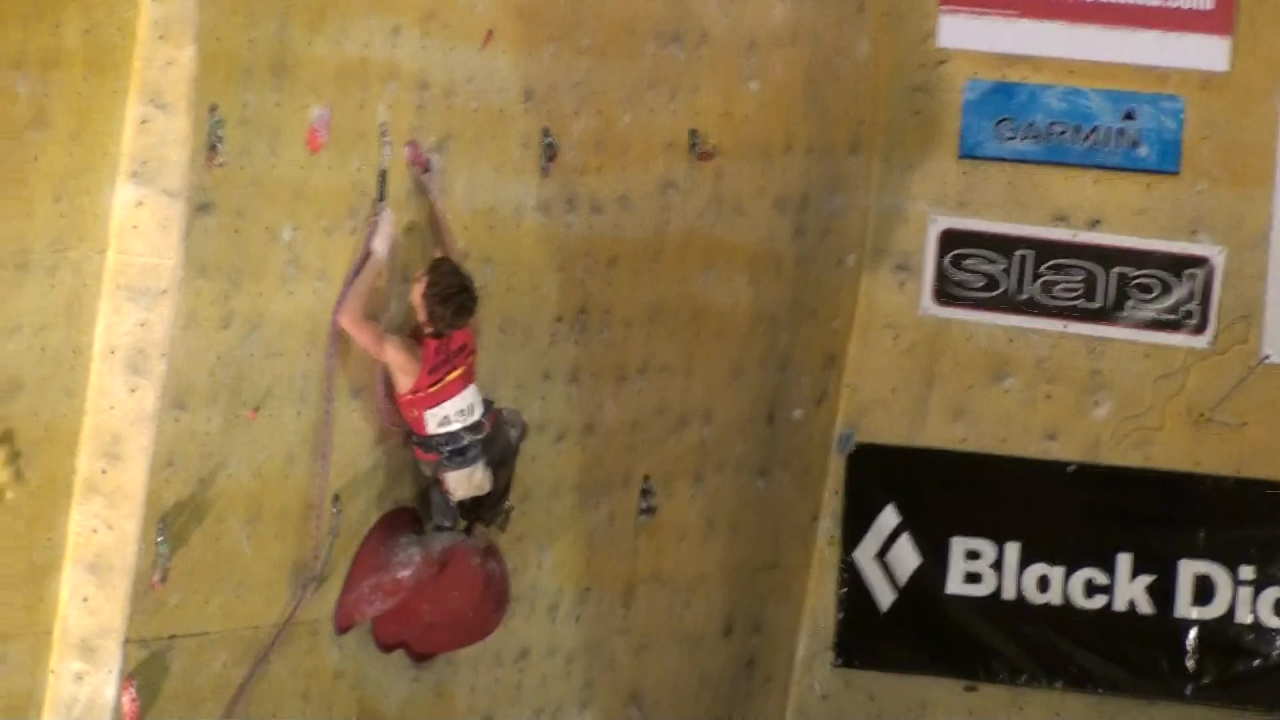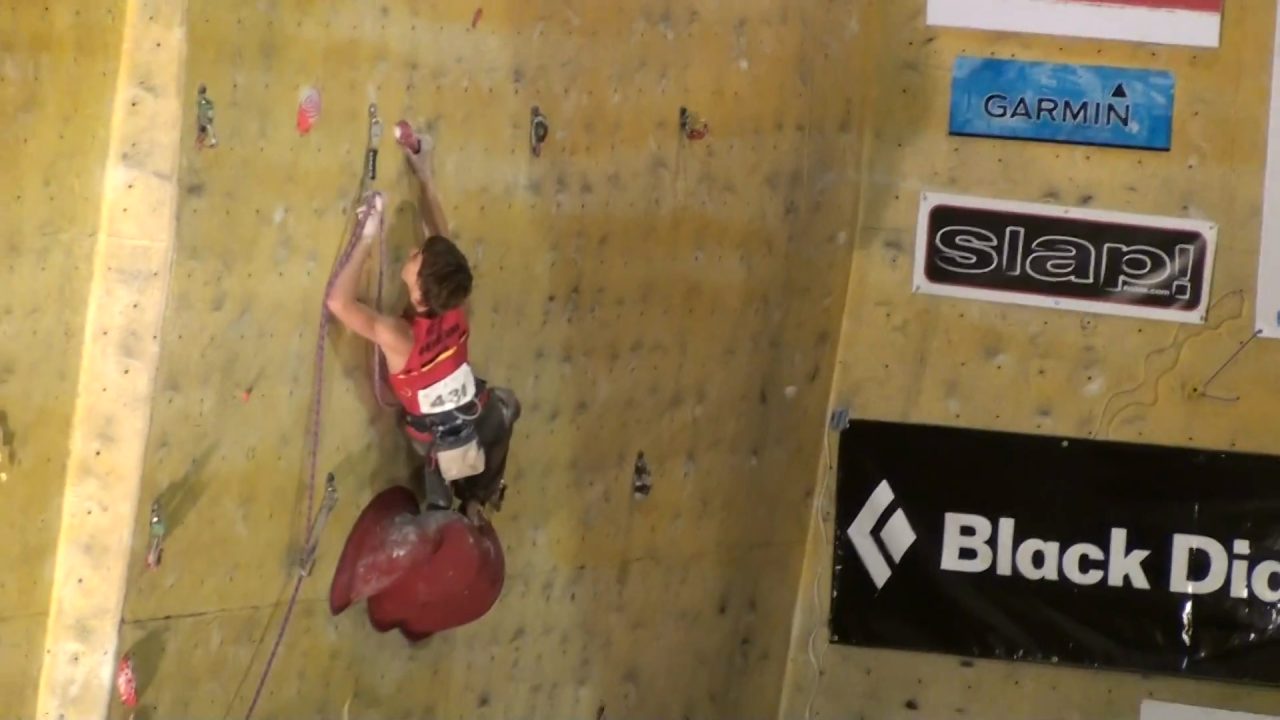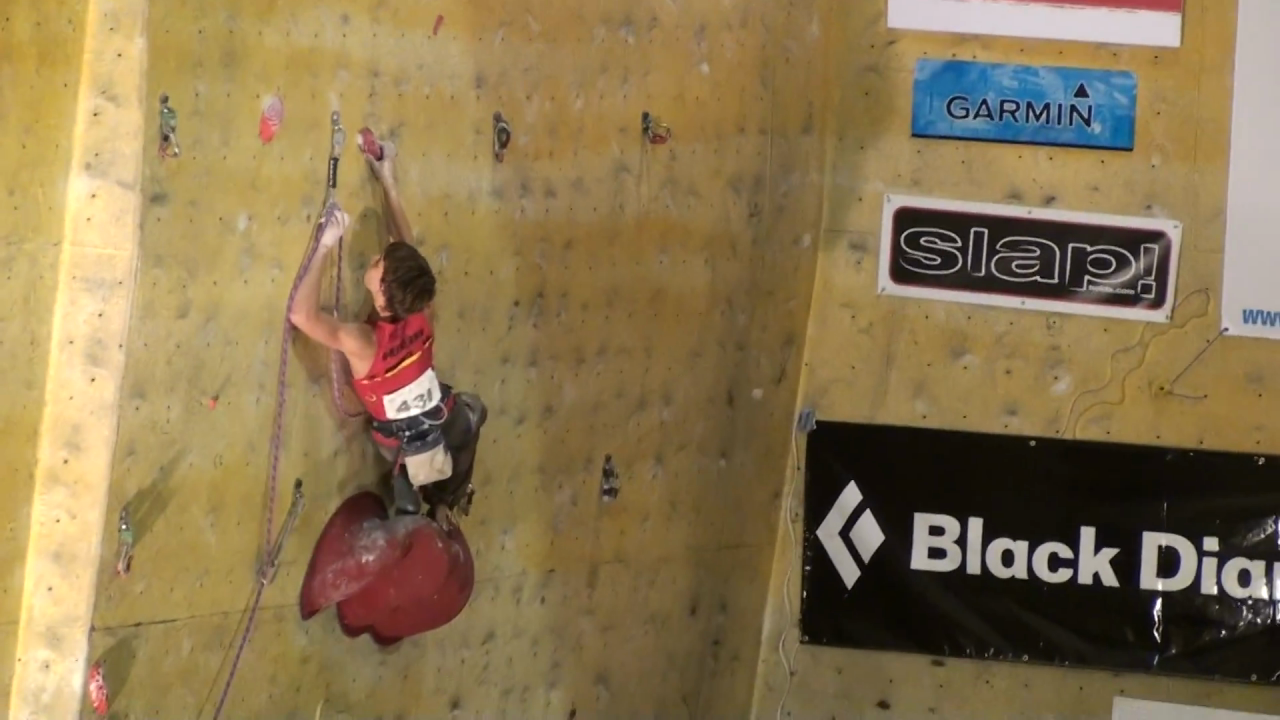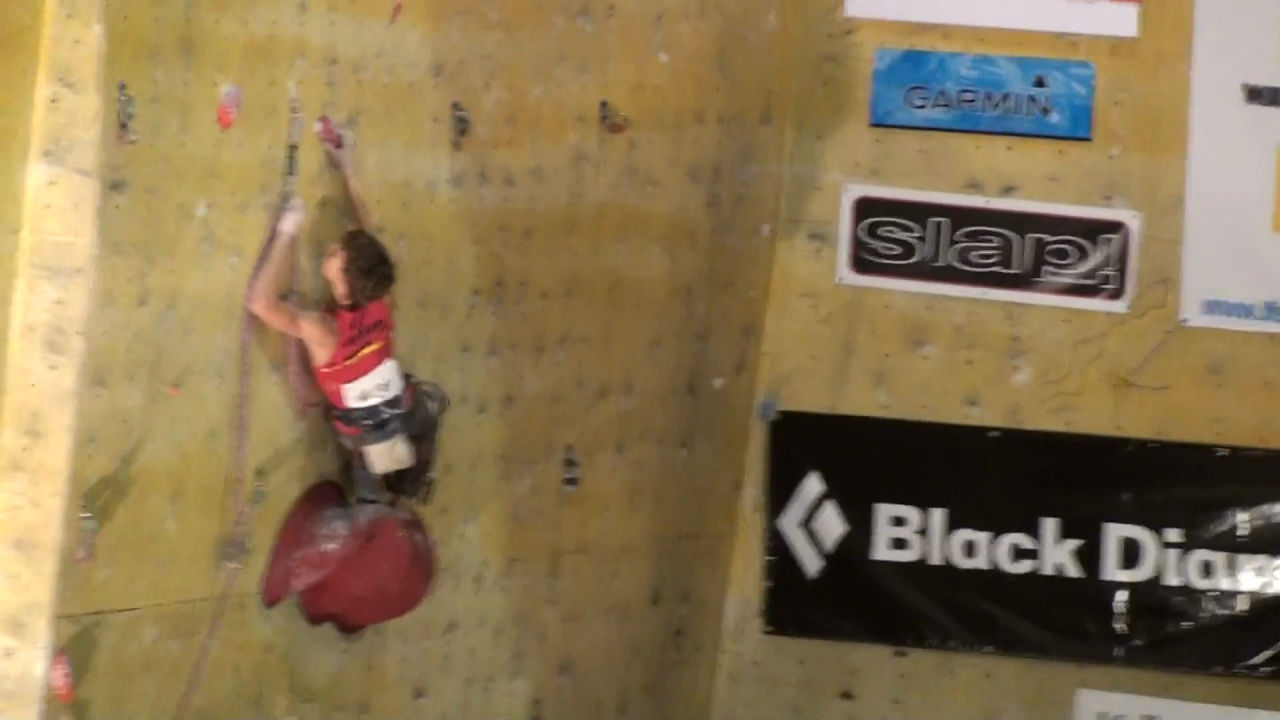
dt=0.5s
person 1, frame 1
left shoulder: (407, 358)
right shoulder: (464, 330)
left elbow: (348, 318)
right elbow: (450, 261)
left wrist: (379, 252)
right wrist: (432, 196)
left hip: (451, 467)
right hip: (488, 445)
right knee: (512, 423)
right ankle: (482, 517)
person 1, frame 2
left shoulder: (400, 337)
right shoulder: (457, 309)
left elbow: (339, 302)
right elbow: (441, 239)
left wrist: (368, 236)
right wrist: (424, 174)
left hip: (443, 447)
right hip: (481, 422)
right knee: (506, 402)
right ankle: (478, 497)
person 1, frame 3
left shoulder: (363, 343)
right shoulder: (421, 314)
left elbow: (301, 314)
right elbow: (406, 247)
left wrist: (325, 245)
right wrist: (387, 182)
left hip: (409, 449)
right hip: (448, 427)
right knee: (473, 407)
right ankle: (446, 500)
person 1, frame 4
left shoulder: (322, 330)
right shoulder: (380, 302)
left elbow: (261, 303)
right elbow: (366, 234)
left wrist: (286, 235)
right wrist: (346, 170)
left hip: (368, 439)
right hip: (408, 417)
right knee: (433, 397)
right ankle: (407, 489)
